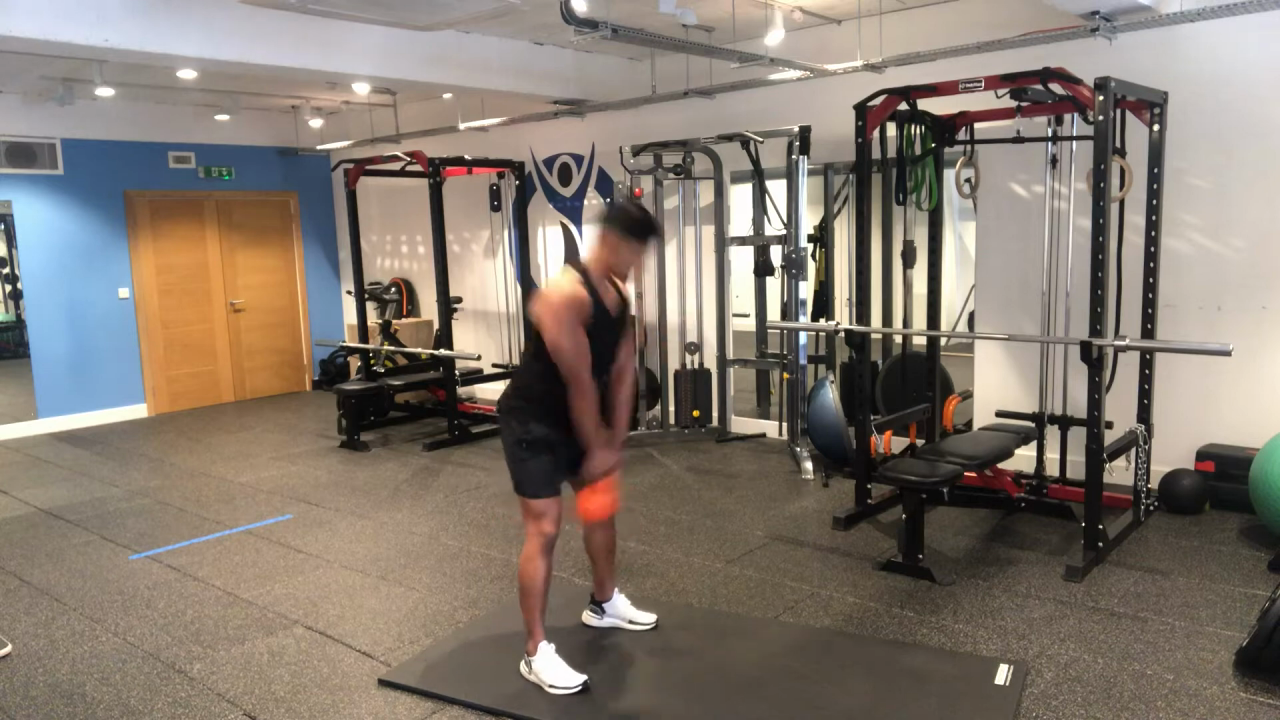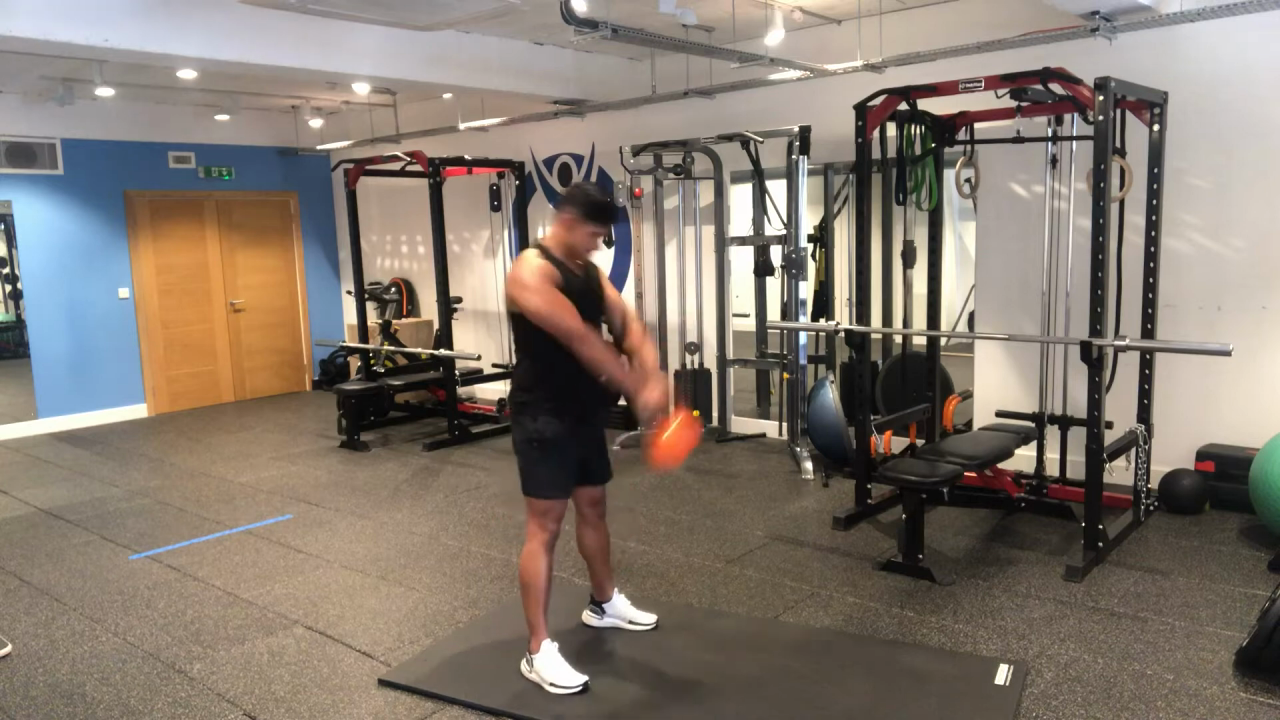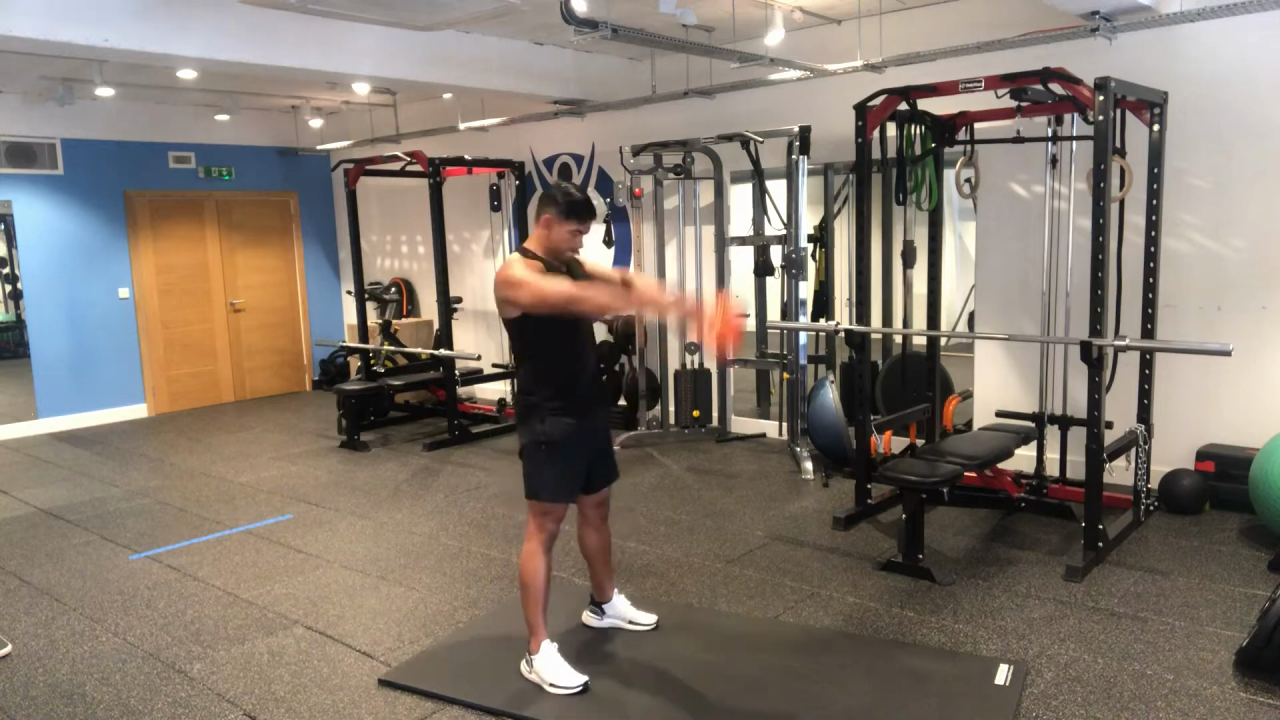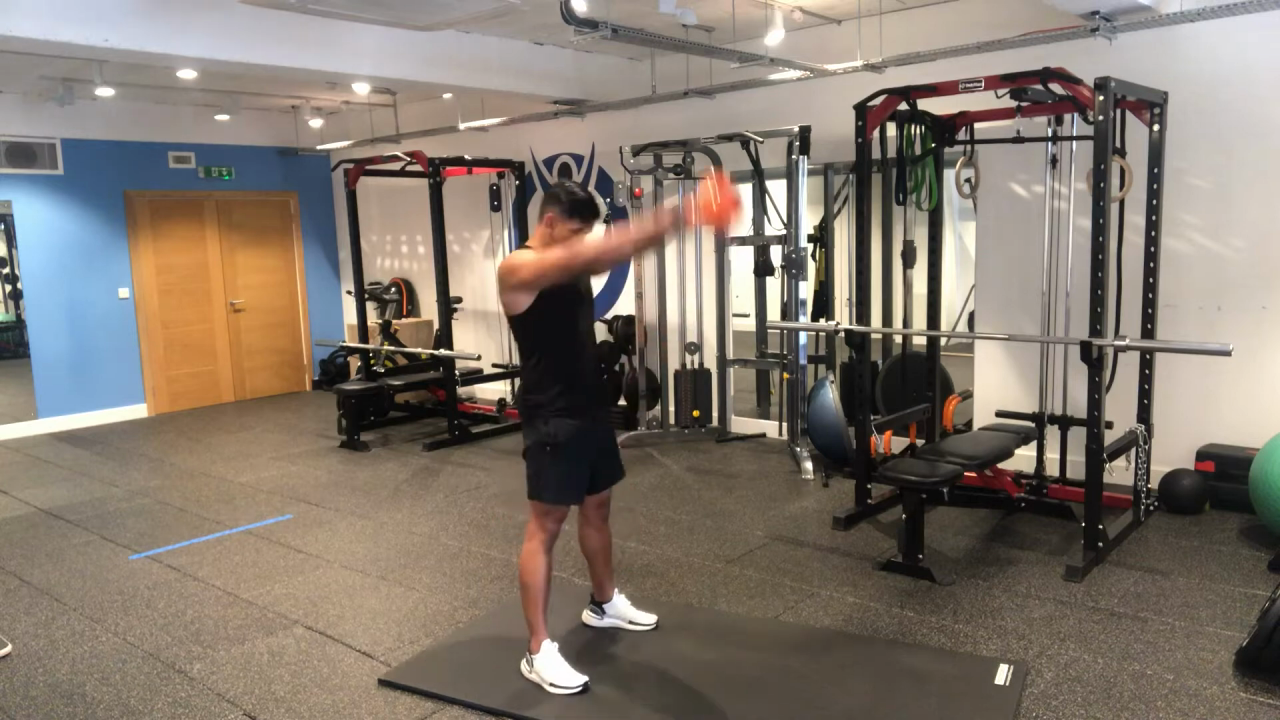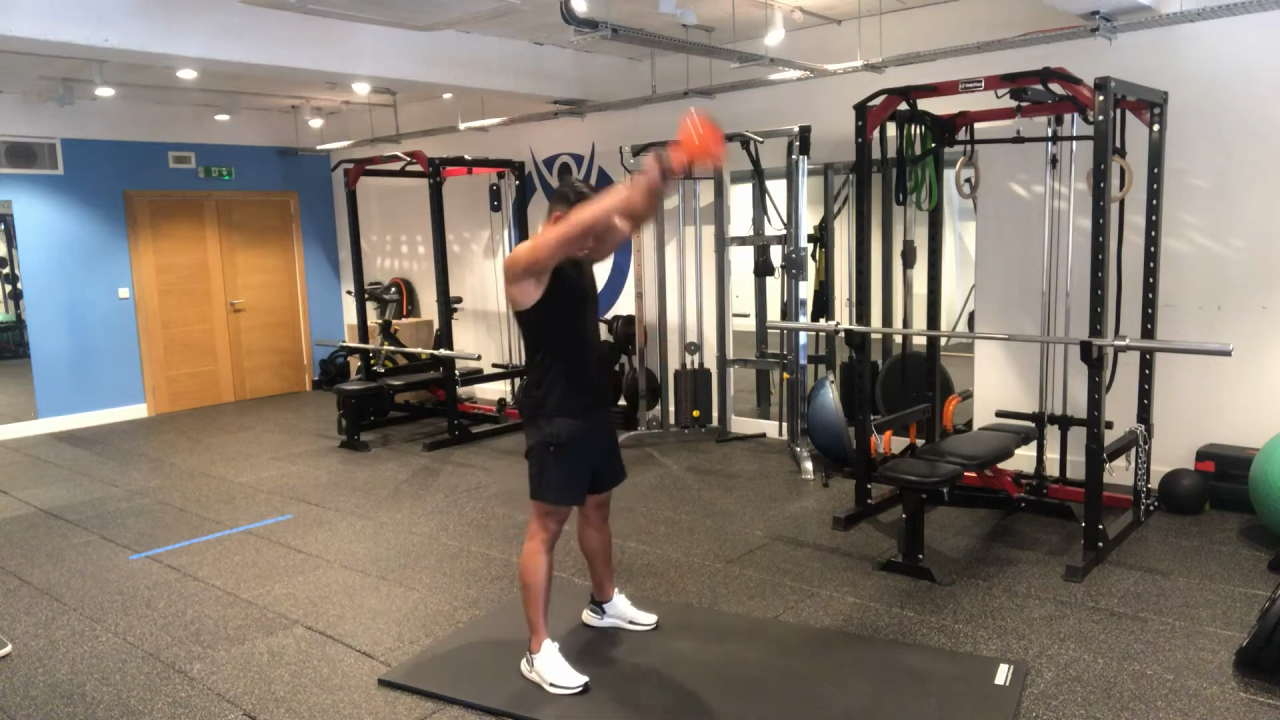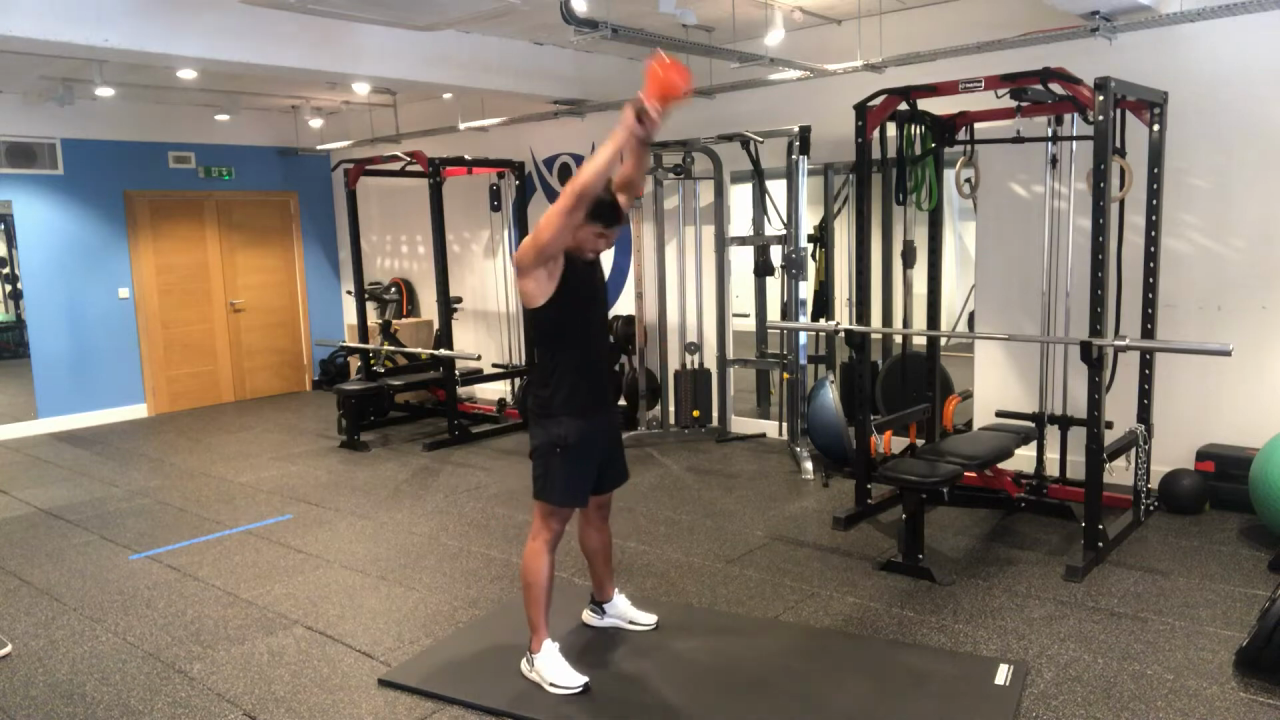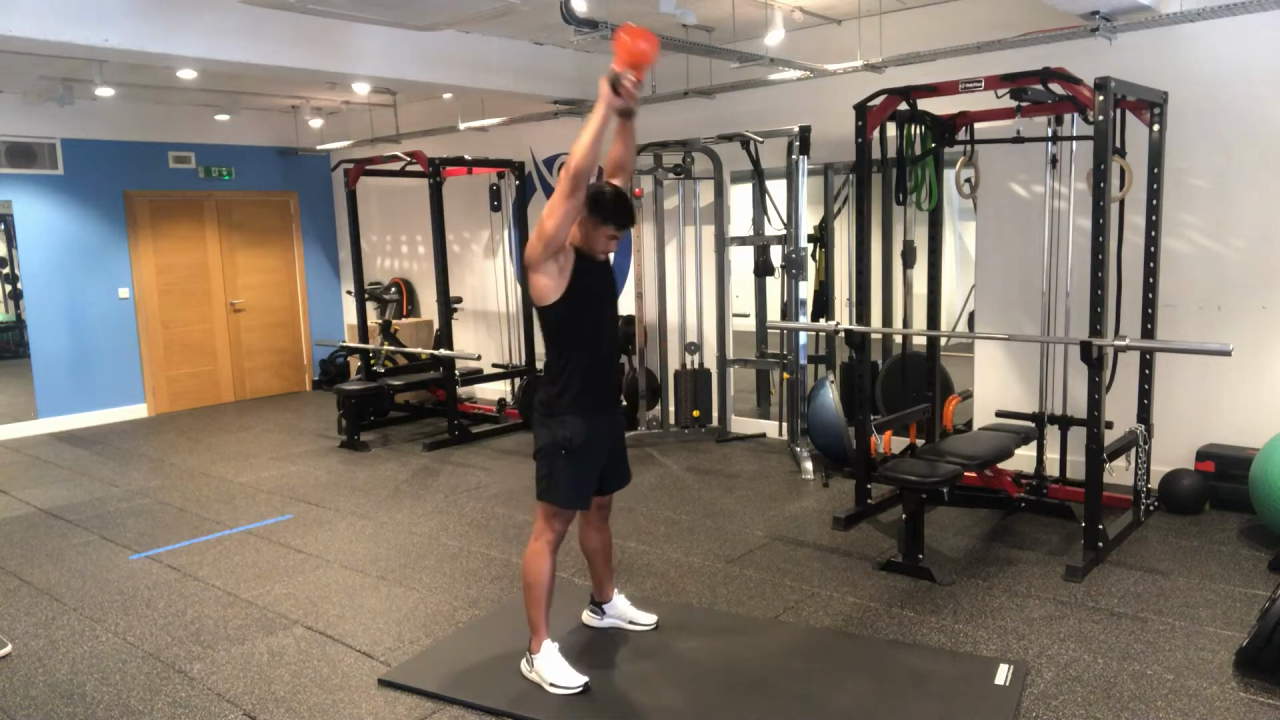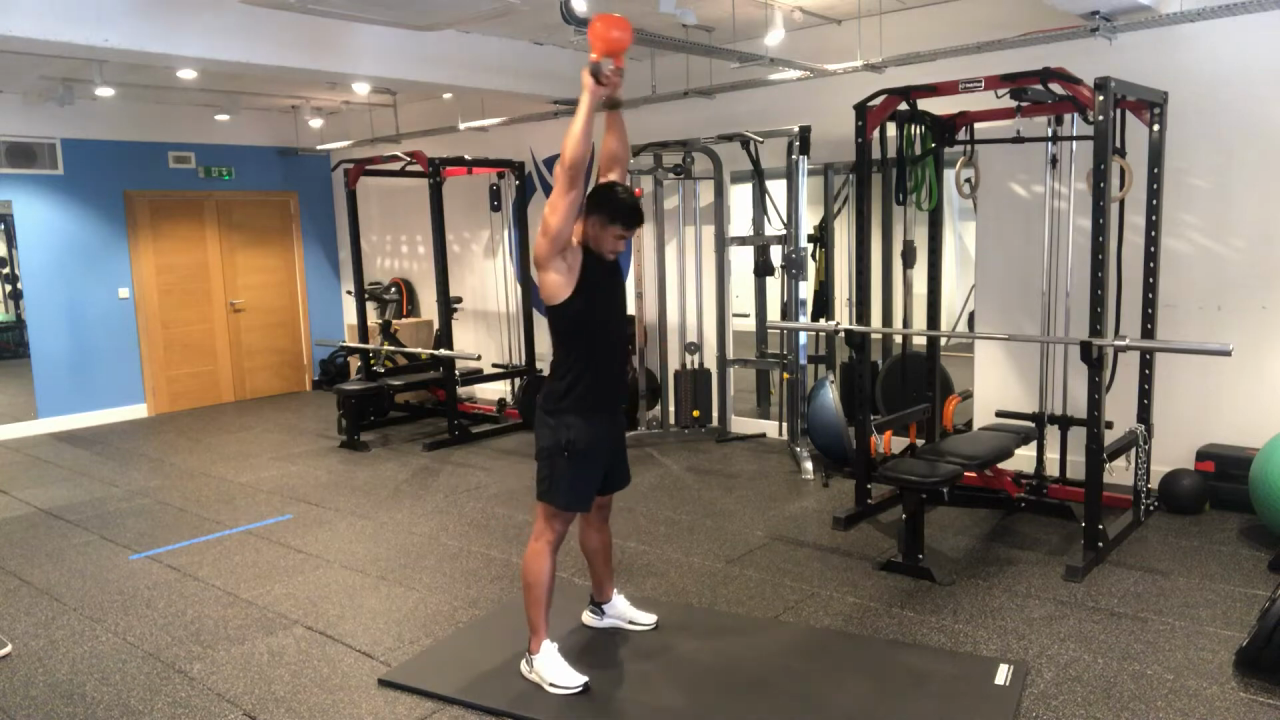
dt=0.1s
person 1, frame 1
left shoulder: (616, 295)
right shoulder: (567, 295)
left elbow: (623, 373)
right elbow: (579, 383)
left wrist: (614, 442)
right wrist: (594, 450)
left hip: (579, 418)
right hip: (531, 420)
right knee: (544, 529)
left ankle: (604, 603)
right ankle: (536, 653)
person 1, frame 2
left shoulder: (588, 271)
right shoulder: (531, 271)
left elbow: (626, 322)
right elbow: (581, 338)
left wrist: (653, 377)
right wrist: (635, 389)
left hip: (583, 411)
right hip: (541, 417)
left knee: (593, 510)
right knee: (546, 527)
left ankle: (603, 603)
right ankle: (538, 652)
person 1, frame 3
left shoulder: (574, 266)
right shoulder: (516, 275)
left elbow: (625, 283)
right elbow: (582, 302)
left wrist: (674, 300)
right wrist: (661, 307)
left hip: (588, 410)
right hip: (547, 419)
left knee: (596, 507)
right knee: (544, 527)
left ankle: (603, 604)
right ankle: (537, 653)
person 1, frame 4
left shoulder: (571, 263)
right shoulder: (520, 268)
left elbow: (612, 252)
right elbow: (584, 257)
left wrist: (664, 225)
right wrist: (655, 223)
left hip: (591, 409)
right hip: (552, 418)
left knee: (597, 508)
right knee: (545, 527)
left ankle: (604, 603)
right ankle: (538, 652)
person 1, frame 5
left shoulder: (576, 259)
right shoulder: (525, 263)
left elbow: (629, 219)
right elbow: (581, 222)
left wrist: (659, 182)
right wrist: (642, 179)
left hip: (595, 408)
right hip: (554, 418)
left knee: (597, 510)
right knee: (547, 527)
left ankle: (604, 602)
right ankle: (538, 653)
person 1, frame 6
left shoulder: (586, 256)
right shoulder: (537, 259)
left elbow: (623, 189)
right elbow: (578, 194)
left wrist: (640, 139)
right wrist: (623, 133)
left hip: (599, 410)
right hip: (560, 418)
left knee: (597, 510)
right knee: (548, 527)
left ankle: (603, 602)
right ankle: (538, 651)
person 1, frame 7
left shoulder: (597, 254)
right shoulder: (550, 259)
left elbow: (618, 173)
right elbow: (573, 183)
left wrist: (626, 114)
right wrist: (603, 109)
left hip: (605, 411)
right hip: (566, 417)
left knee: (598, 512)
right knee: (551, 527)
left ankle: (604, 604)
right ankle: (537, 652)
person 1, frame 8
left shoulder: (604, 254)
right shoulder: (558, 258)
left elbow: (613, 167)
right elbow: (570, 176)
left wrist: (613, 105)
right wrist: (589, 99)
left hip: (607, 411)
right hip: (569, 418)
left knee: (598, 513)
right knee: (551, 527)
left ankle: (603, 604)
right ankle: (538, 651)
